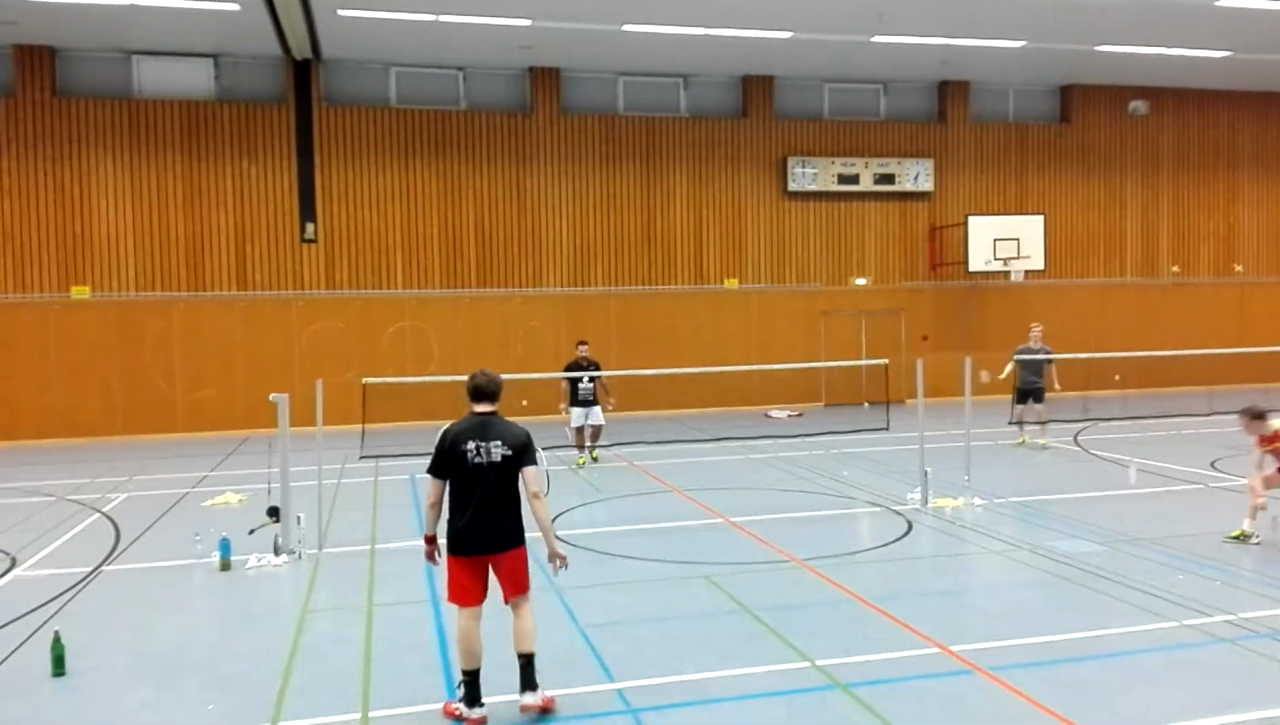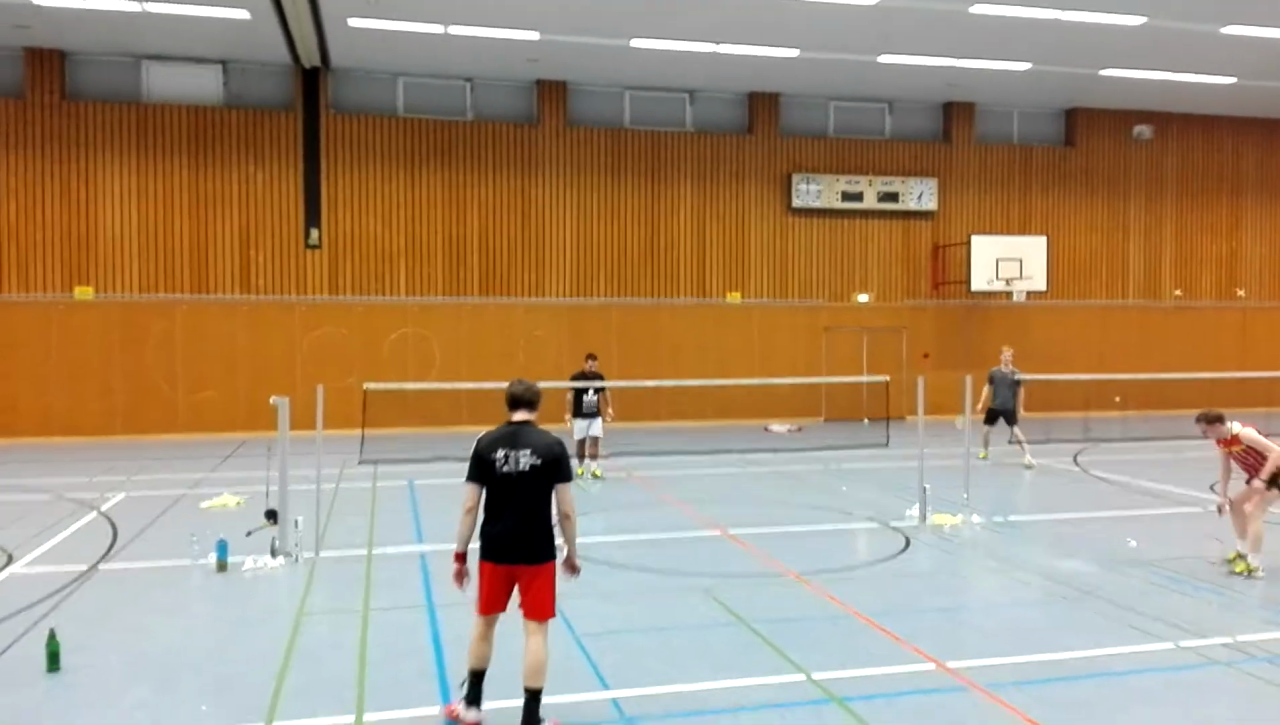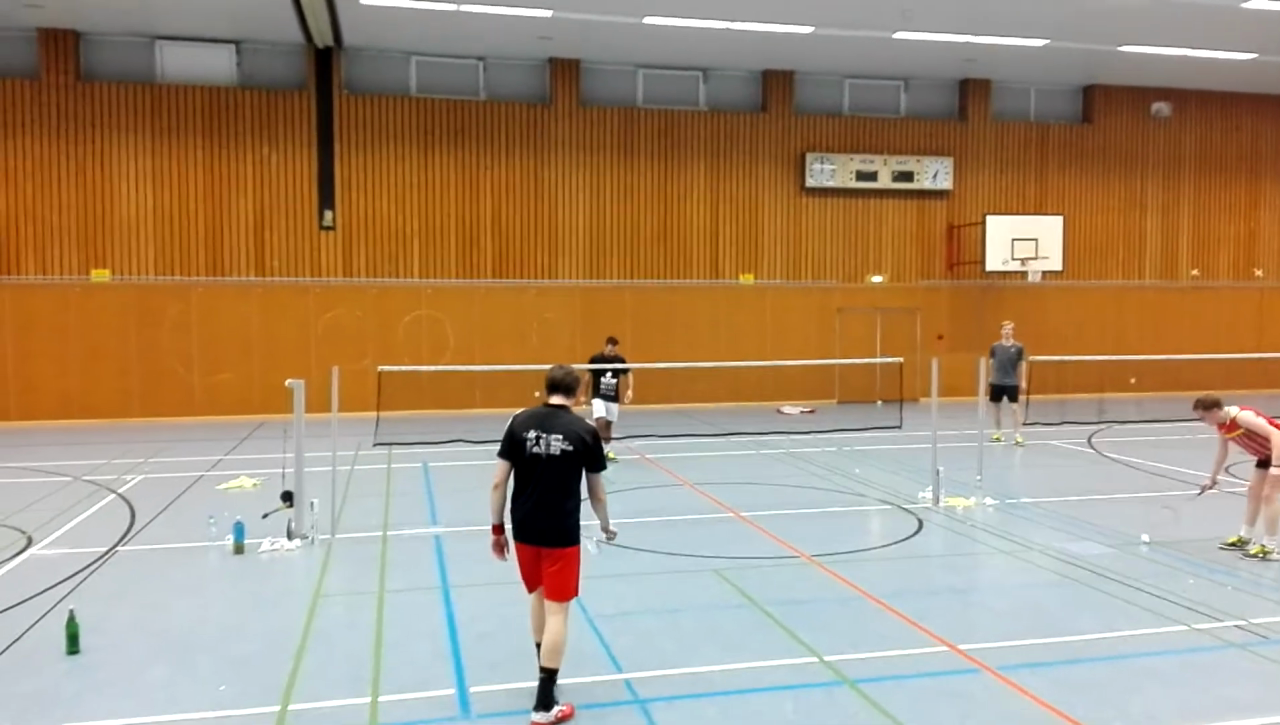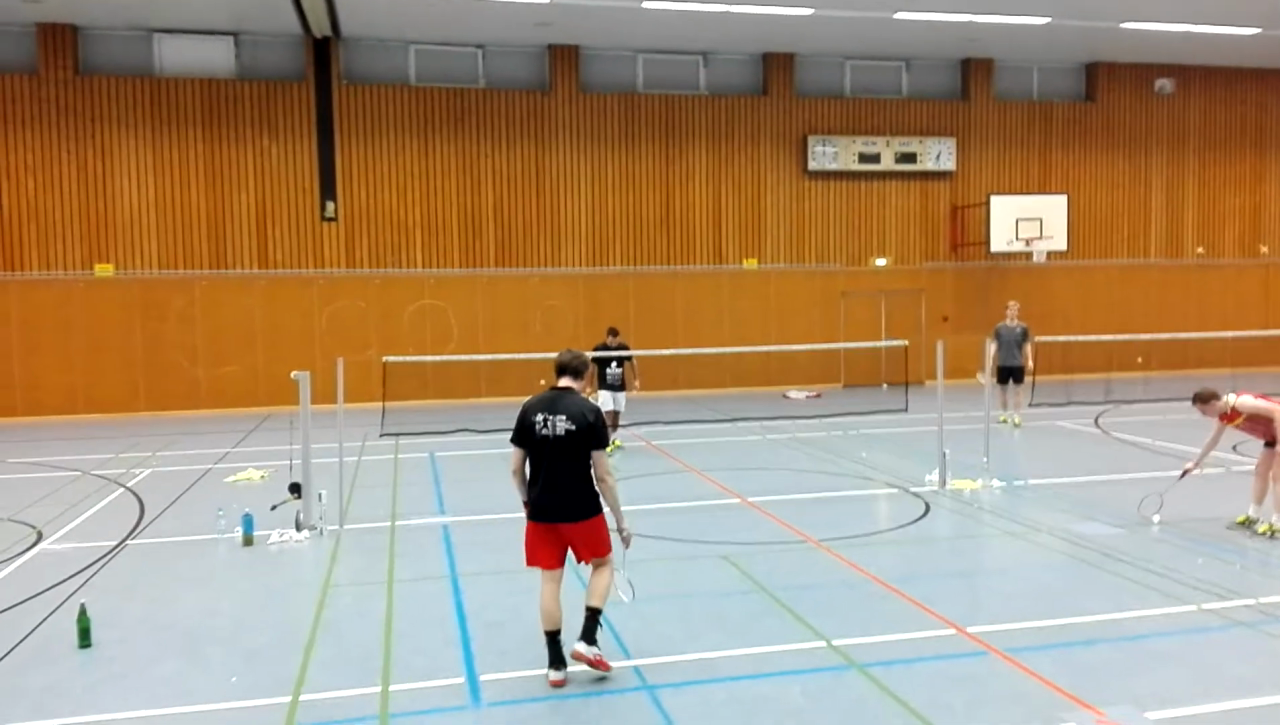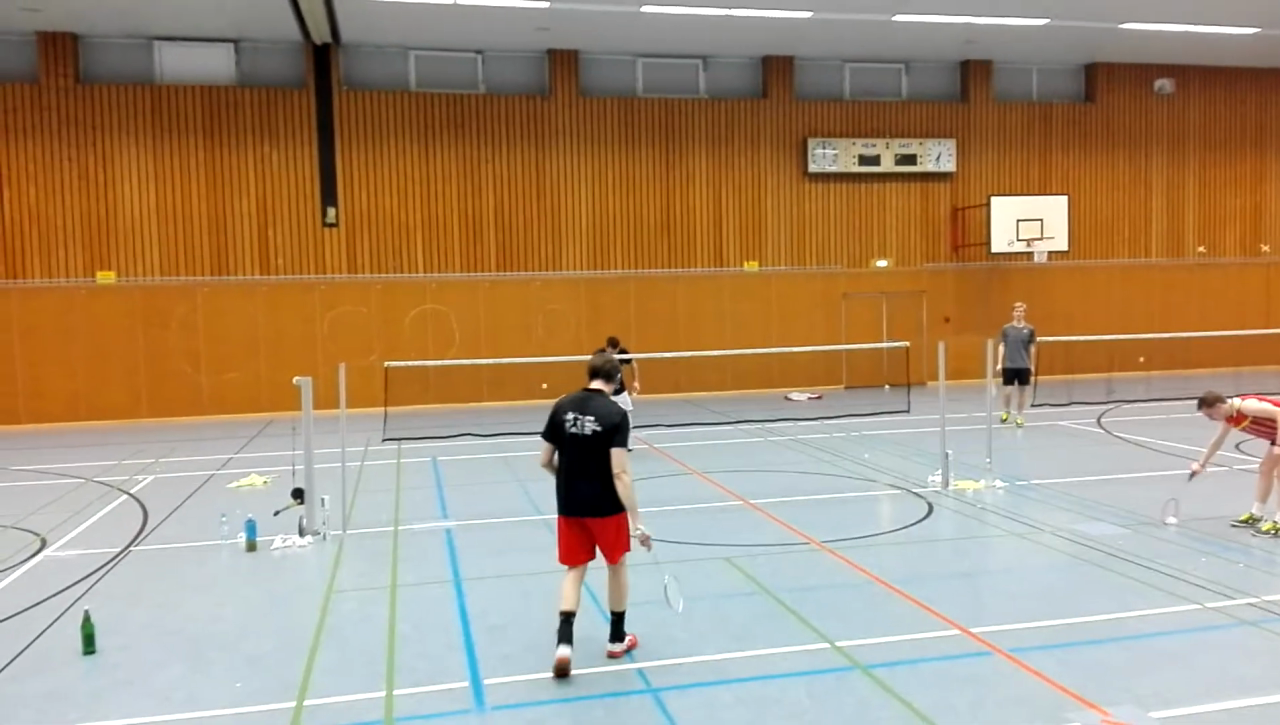
dt=0.4s
person 1, frame 1
left shoulder: (451, 435)
right shoulder: (518, 435)
left elbow: (433, 499)
right elbow: (535, 493)
left wrist: (430, 538)
right wrist: (551, 543)
left hip: (464, 541)
right hip: (508, 538)
left knee: (469, 616)
right knee: (520, 604)
right ankle: (529, 690)
person 1, frame 2
left shoulder: (486, 443)
right shoulder: (553, 445)
left elbow: (470, 506)
right elbow: (566, 510)
left wrist: (460, 555)
right wrist: (572, 553)
left hip: (494, 550)
right hip: (538, 553)
left knee: (485, 623)
right knee: (536, 631)
person 1, frame 3
left shoulder: (520, 423)
right shoulder: (584, 431)
left elbow: (499, 483)
right elbow: (596, 493)
left wrist: (497, 528)
right wrist: (605, 524)
left hip: (524, 530)
right hip: (561, 534)
left knee: (538, 598)
right knee: (556, 610)
left ankle: (545, 677)
person 1, frame 4
left shoulder: (530, 408)
right shoulder: (589, 412)
left elbow: (517, 468)
right elbow: (602, 474)
left wrist: (529, 500)
right wrist: (620, 520)
left hip: (542, 511)
right hip: (581, 509)
left knee: (550, 580)
right knee: (602, 565)
left ankle: (556, 663)
right ankle: (587, 639)
person 1, frame 5
left shoulder: (562, 406)
right shoulder: (615, 414)
left elbow: (546, 461)
right elbow: (619, 473)
right wrist: (636, 522)
left hip: (569, 506)
right hip: (606, 506)
left knee: (573, 571)
right knee: (616, 568)
left ankle: (564, 643)
right ankle: (618, 638)
